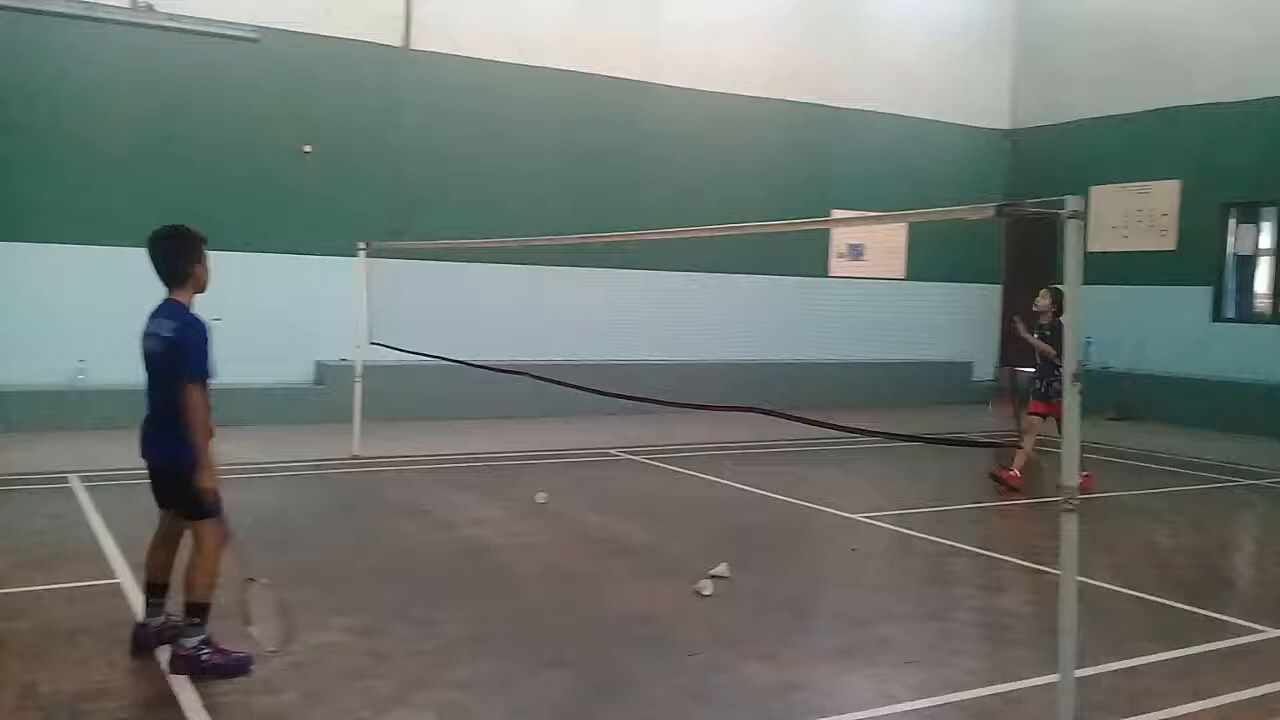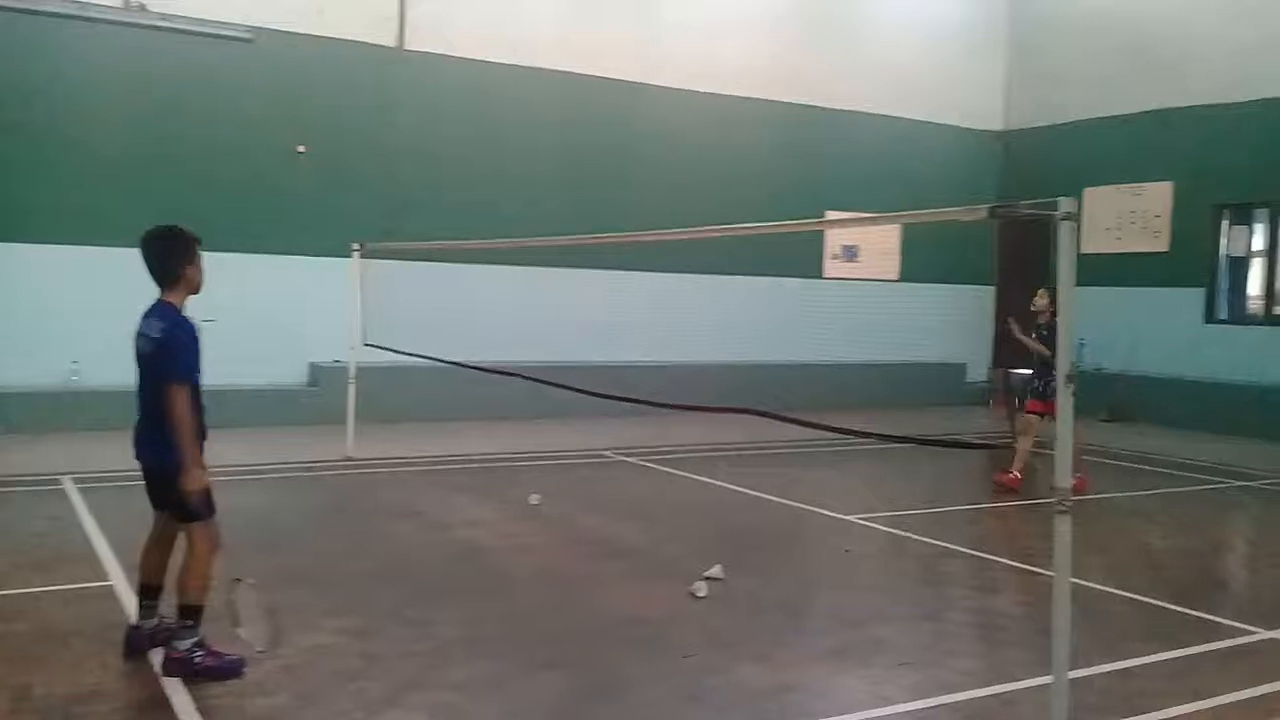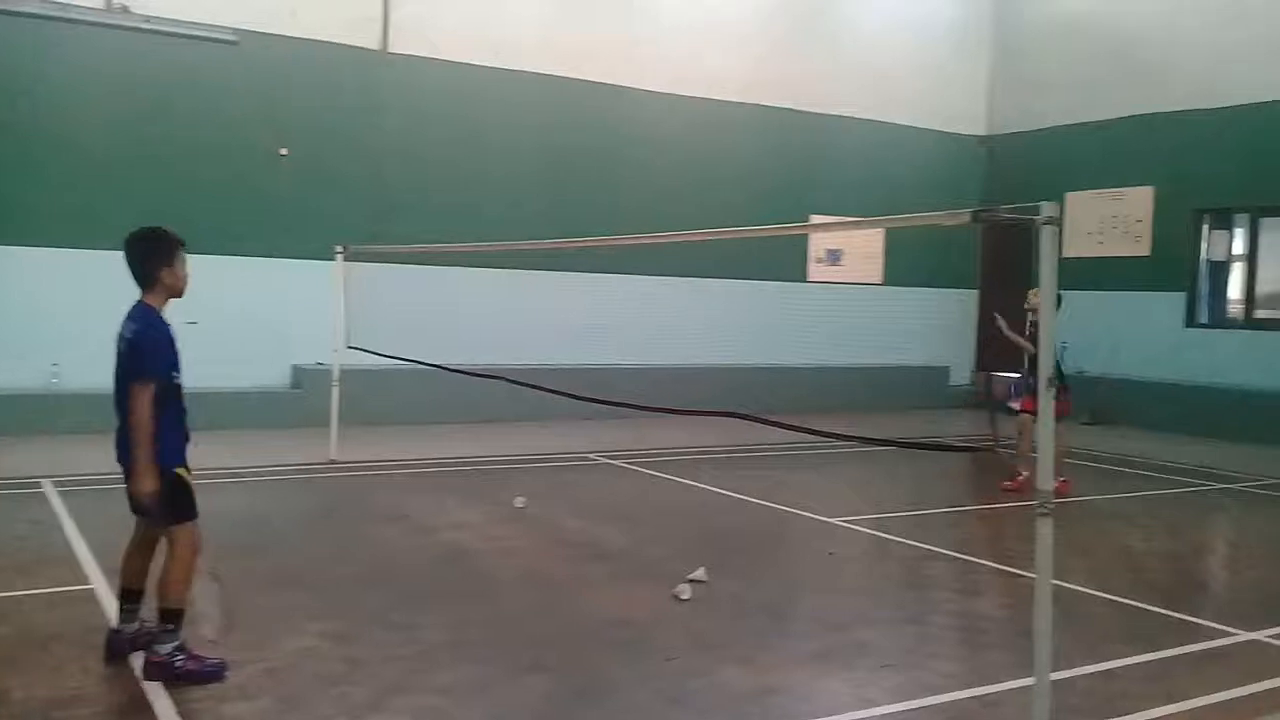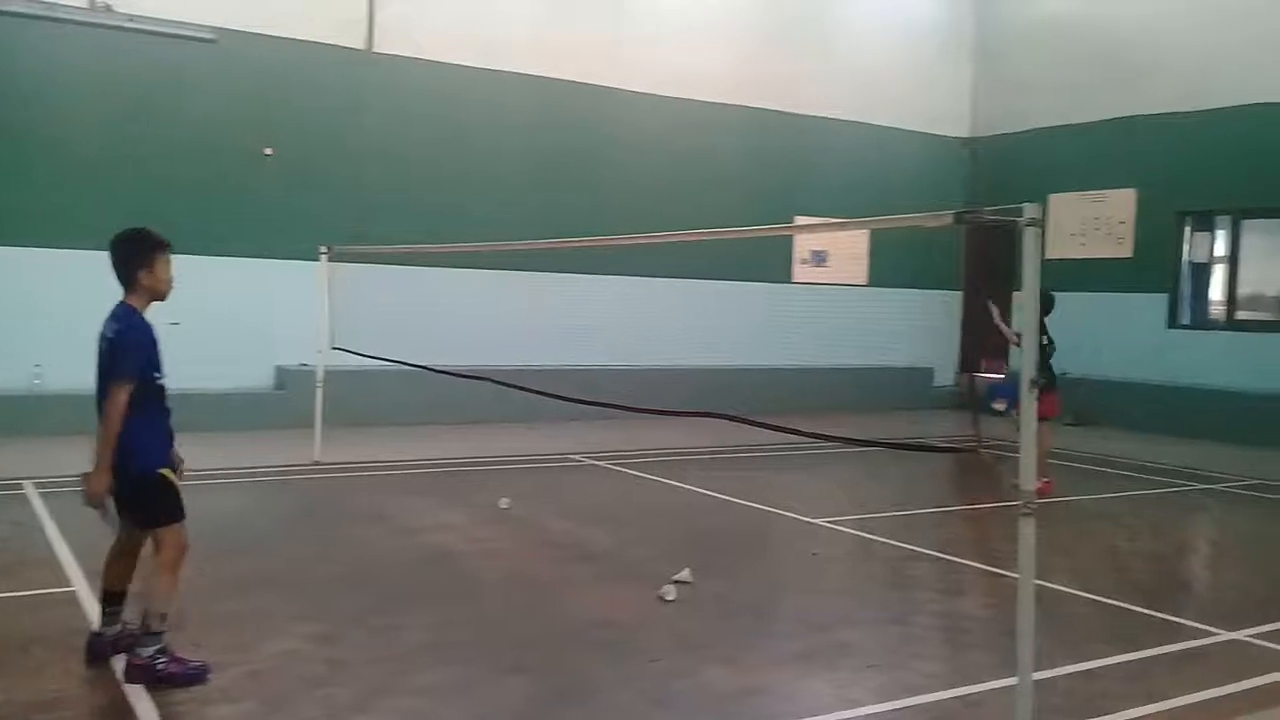
dt=0.1s
person 1, frame 1
left shoulder: (158, 320)
right shoulder: (190, 328)
right elbow: (192, 400)
right wrist: (206, 464)
left hip: (160, 447)
right hip: (182, 453)
left knee: (171, 527)
right knee: (210, 536)
left ankle: (153, 621)
right ankle: (191, 644)
person 1, frame 2
left shoulder: (152, 320)
right shoulder: (179, 329)
right elbow: (179, 400)
right wrist: (192, 465)
left hip: (154, 449)
right hip: (174, 454)
left knee: (165, 529)
right knee: (203, 538)
left ankle: (146, 624)
right ankle: (185, 647)
person 1, frame 3
left shoulder: (138, 321)
right shoulder: (154, 329)
right elbow: (141, 403)
right wrist: (143, 468)
left hip: (147, 456)
right hip: (155, 458)
left knee: (148, 533)
right knee: (185, 543)
left ankle: (127, 628)
right ankle: (165, 651)
person 1, frame 4
left shoulder: (120, 322)
right shoulder: (135, 330)
right elbow: (116, 402)
left wrist: (168, 449)
right wrist: (101, 468)
left hip: (137, 455)
right hip: (141, 460)
left knee: (132, 535)
right knee: (171, 545)
left ankle: (108, 630)
right ankle: (148, 654)
person 2, frame 1
left shoulder: (1057, 328)
right shoulder: (1038, 328)
left elbow: (1054, 354)
left wrist: (1027, 337)
left hip: (1060, 387)
right hip: (1042, 387)
right knee: (1030, 427)
left ankle: (1082, 475)
right ankle: (1015, 473)
person 2, frame 2
left shoulder: (1053, 328)
right shoulder: (1036, 328)
left elbow: (1047, 354)
left wrist: (1021, 337)
left hip: (1057, 386)
right hip: (1040, 386)
right knee: (1026, 426)
left ankle: (1077, 476)
right ankle: (1015, 474)
person 2, frame 3
right shoulder: (1032, 324)
left elbow: (1032, 350)
left wrist: (1008, 333)
left hip: (1052, 384)
right hip: (1034, 383)
left knee: (1054, 429)
right knee: (1024, 424)
left ankle: (1060, 480)
right ankle: (1022, 475)
person 2, frame 4
left shoulder: (1036, 325)
right shoulder: (1036, 326)
left elbow: (1018, 341)
right elbow: (1050, 349)
left wrist: (999, 322)
left hip: (1041, 384)
right hip: (1035, 383)
left knee: (1041, 430)
right knee: (1033, 428)
left ankle: (1044, 480)
right ankle: (1039, 474)
